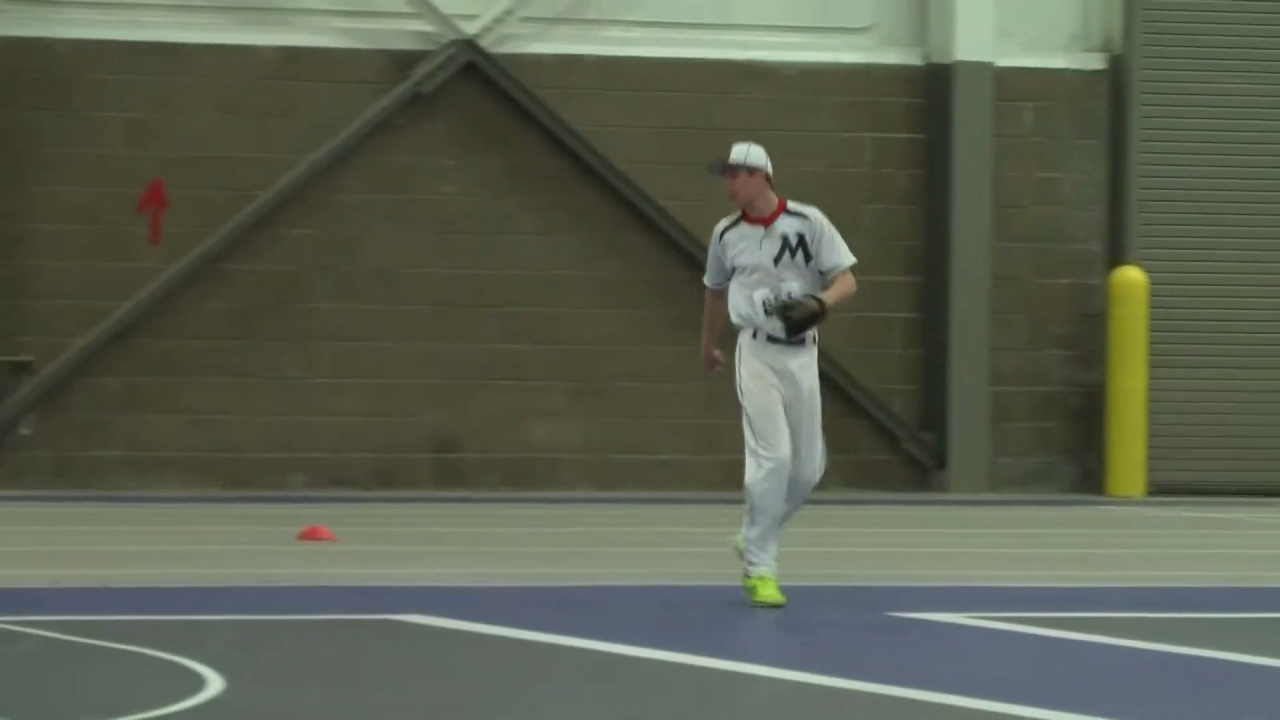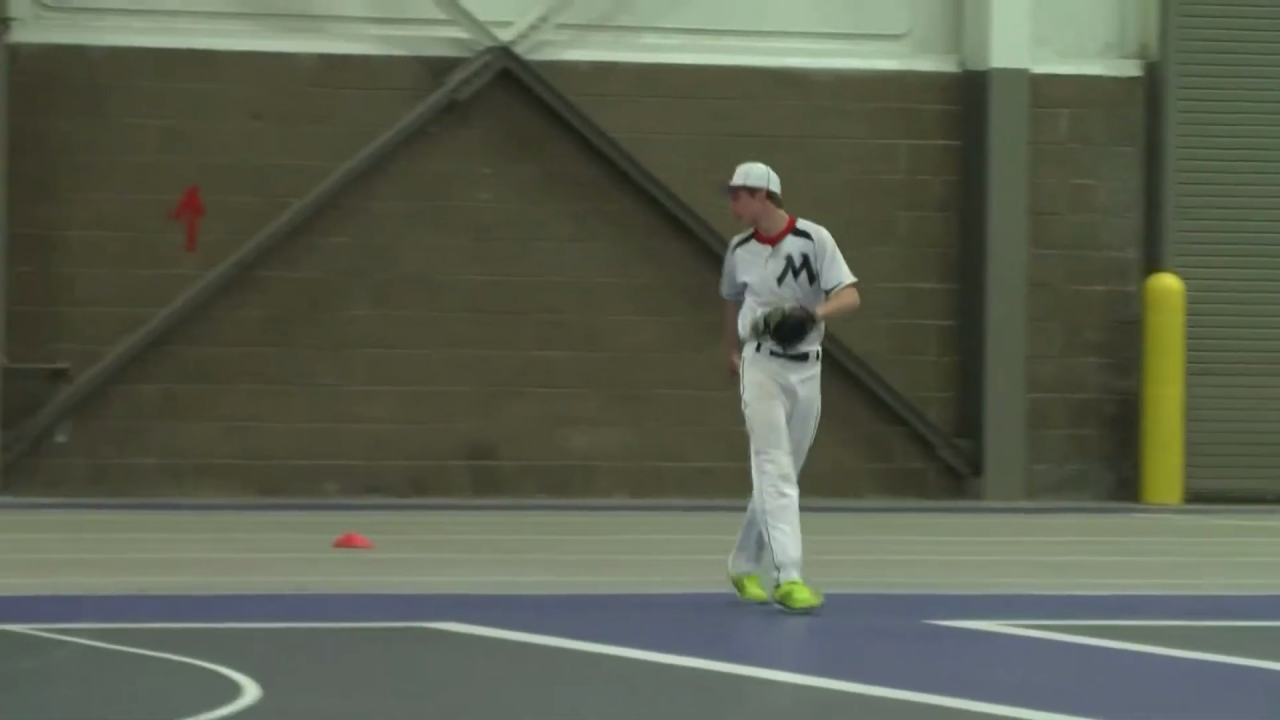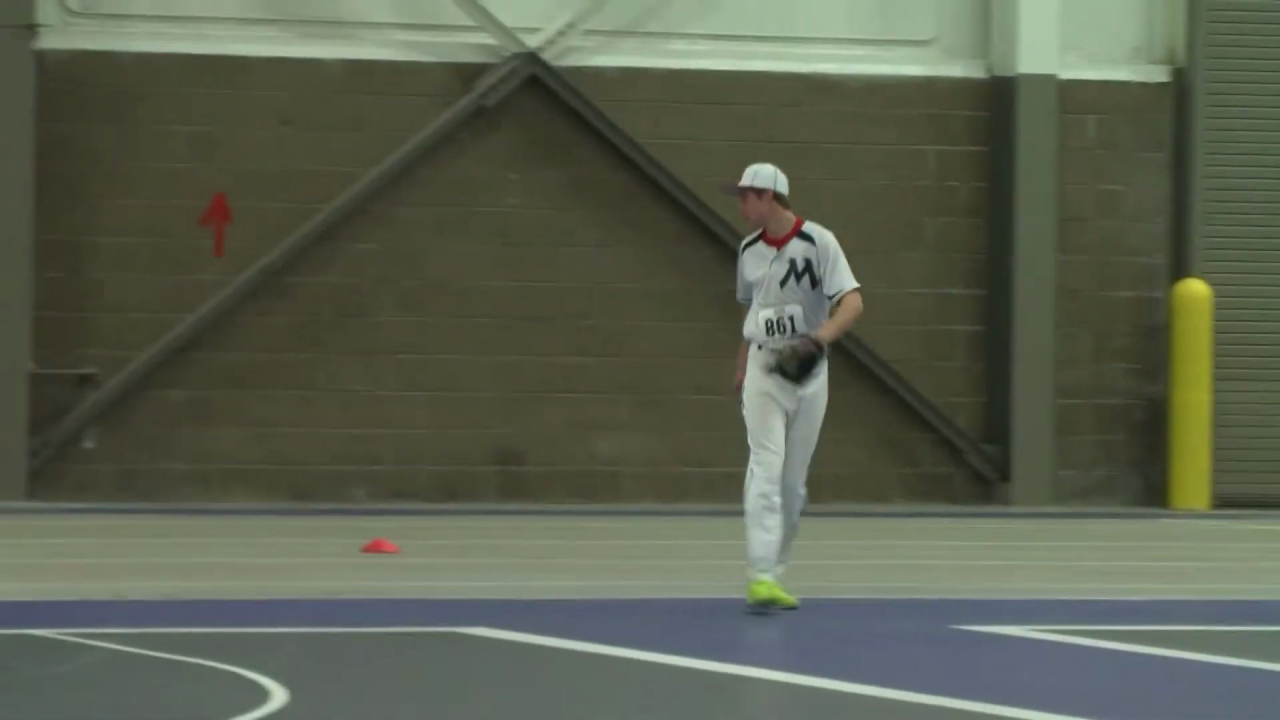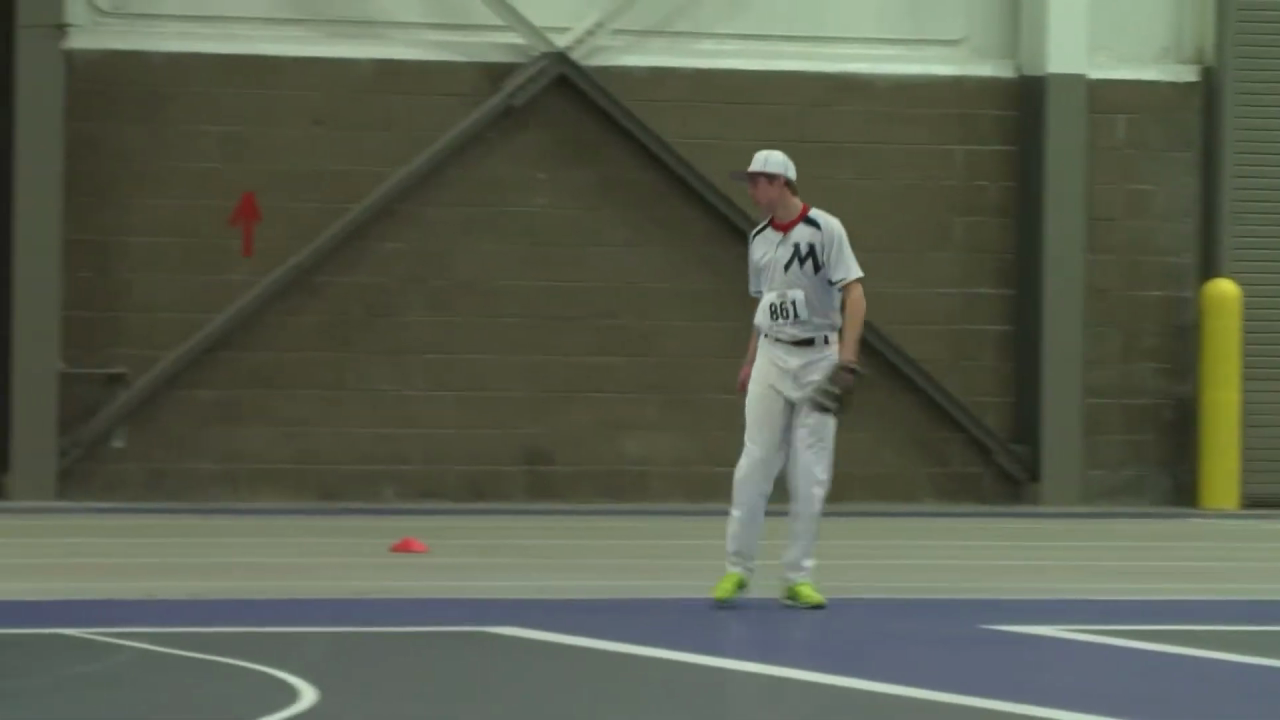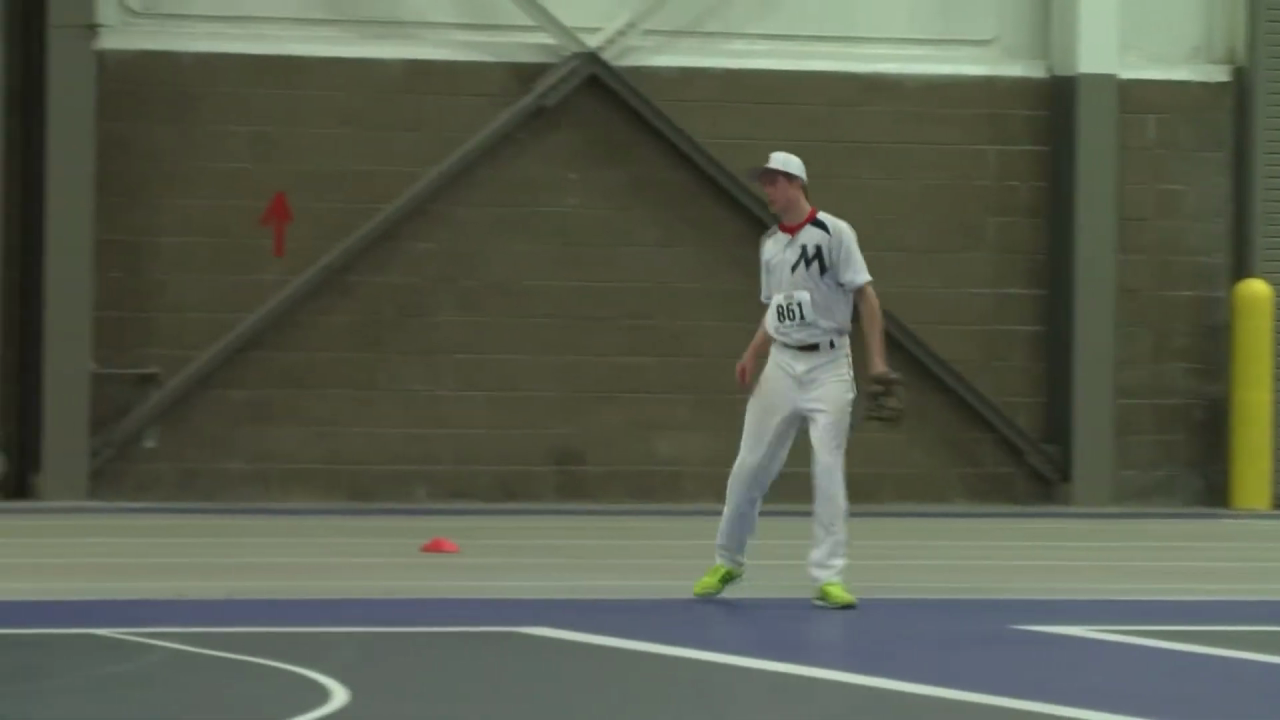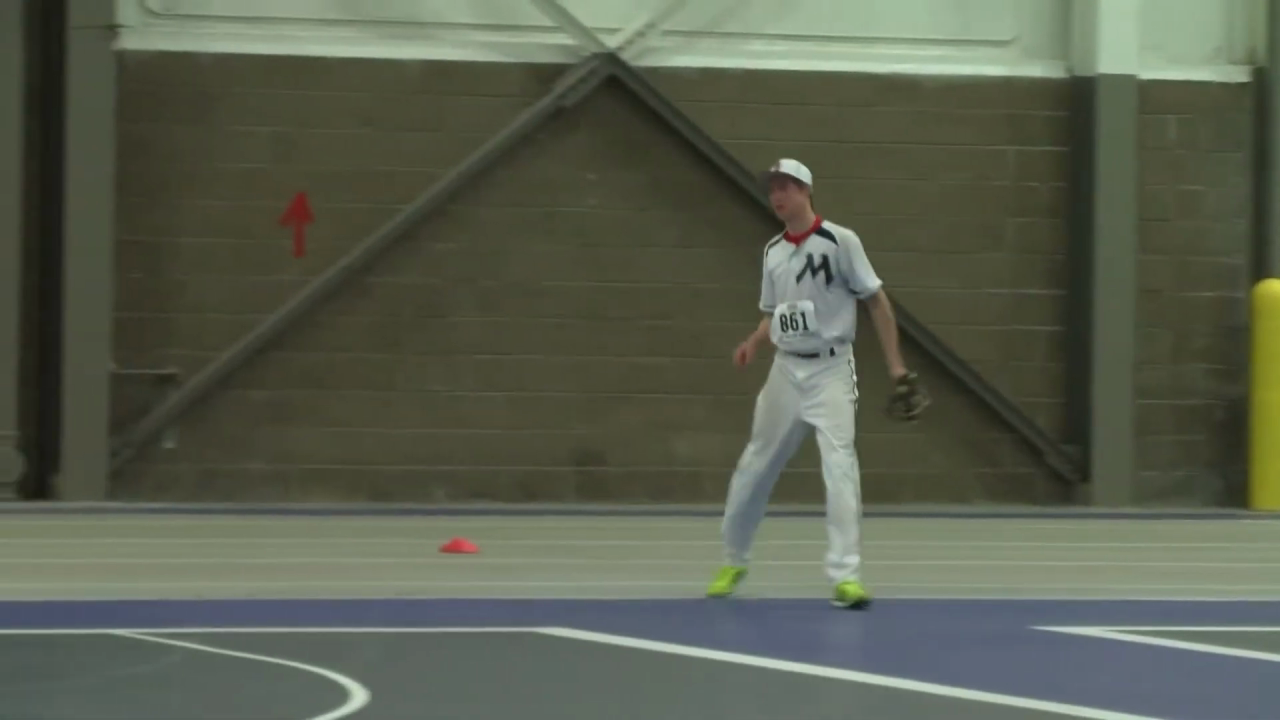
dt=0.1s
person 1, frame 1
left shoulder: (809, 221)
right shoulder: (726, 233)
left elbow: (846, 279)
right elbow: (716, 292)
left wrist: (820, 301)
right wrist: (707, 346)
left hip: (803, 353)
right hip: (757, 354)
left knee: (808, 466)
right knee: (771, 459)
left ankle: (751, 542)
right ankle: (760, 571)
person 1, frame 2
left shoulder: (813, 239)
right shoulder: (739, 248)
left elbow: (849, 297)
left wrist: (813, 313)
right wrist: (730, 349)
left hip: (804, 369)
right hip: (760, 365)
left knee: (783, 476)
right knee: (774, 468)
left ankle: (745, 566)
right ankle: (789, 578)
person 1, frame 3
left shoulder: (818, 241)
right shoulder: (749, 250)
left elbow: (852, 302)
left wrist: (822, 337)
right wrist: (742, 362)
left hip: (811, 372)
right hip: (765, 369)
left knee: (792, 479)
right knee: (766, 468)
left ankle: (773, 572)
right ankle: (762, 576)
person 1, frame 4
left shoulder: (824, 228)
right shoulder: (758, 238)
left elbow: (854, 294)
left wrist: (847, 352)
right wrist: (749, 358)
left hip: (820, 359)
right hip: (773, 358)
left knee: (811, 471)
right knee: (756, 462)
left ankle: (799, 577)
right ankle: (737, 568)
person 1, frame 5
left shoulder: (833, 232)
right shoulder: (769, 242)
left elbow: (866, 297)
left wrist: (877, 361)
right wrist: (751, 355)
left hip: (828, 365)
right hip: (780, 364)
left knee: (828, 471)
right knee: (751, 466)
left ankle: (828, 577)
right ankle: (727, 562)
person 1, frame 6
left shoulder: (839, 242)
right shoulder: (771, 250)
left elbow: (876, 301)
left wrist: (896, 364)
right wrist: (751, 343)
left hip: (829, 372)
right hip: (784, 370)
left knee: (839, 468)
right knee: (753, 469)
left ankle: (844, 576)
right ankle: (735, 563)
